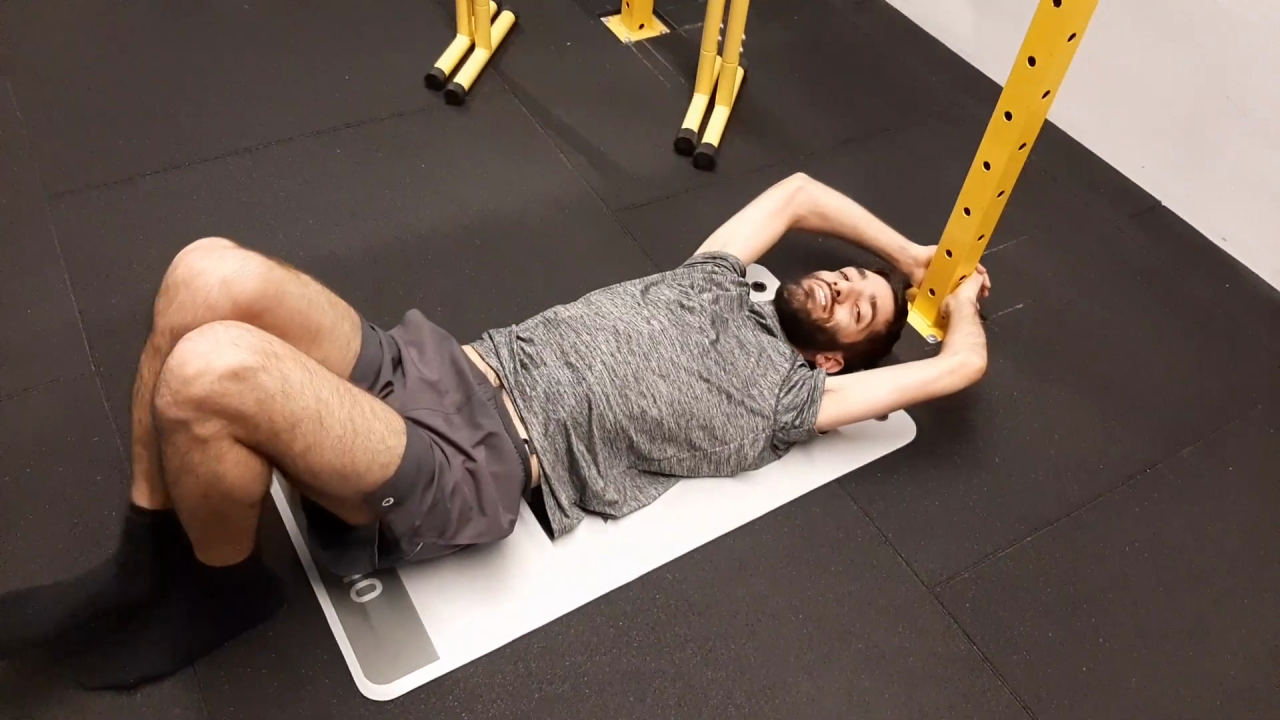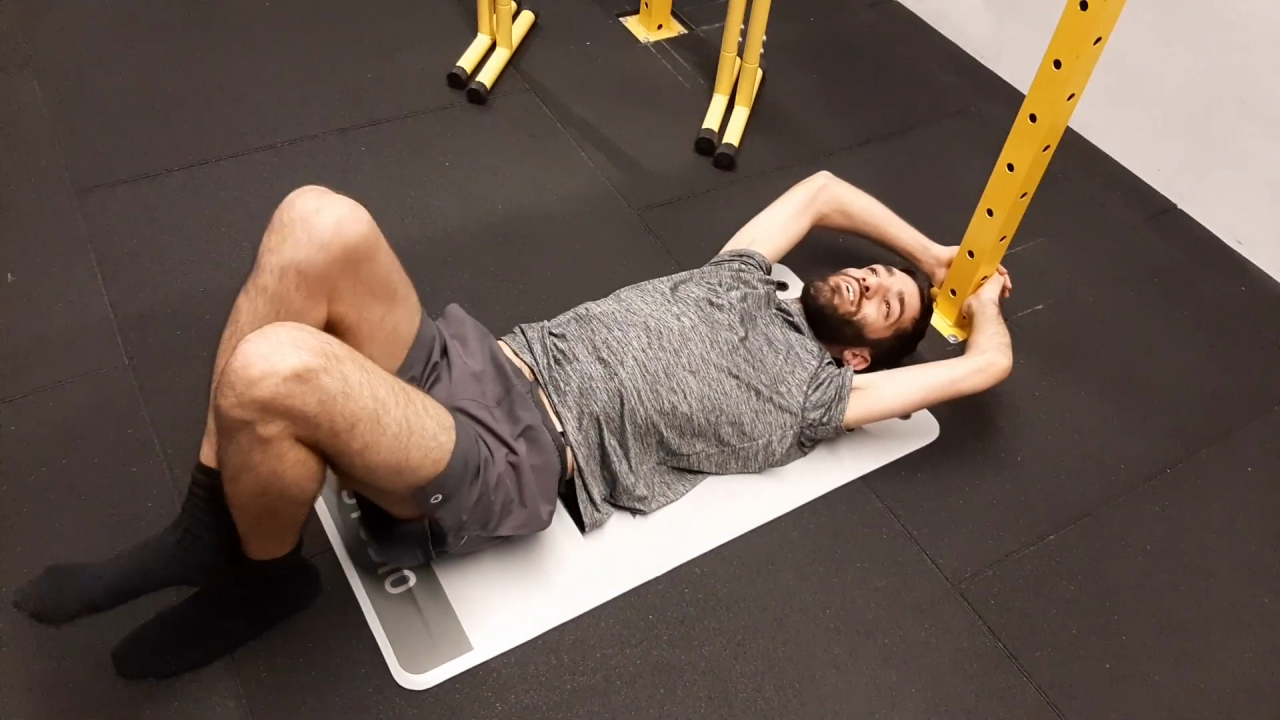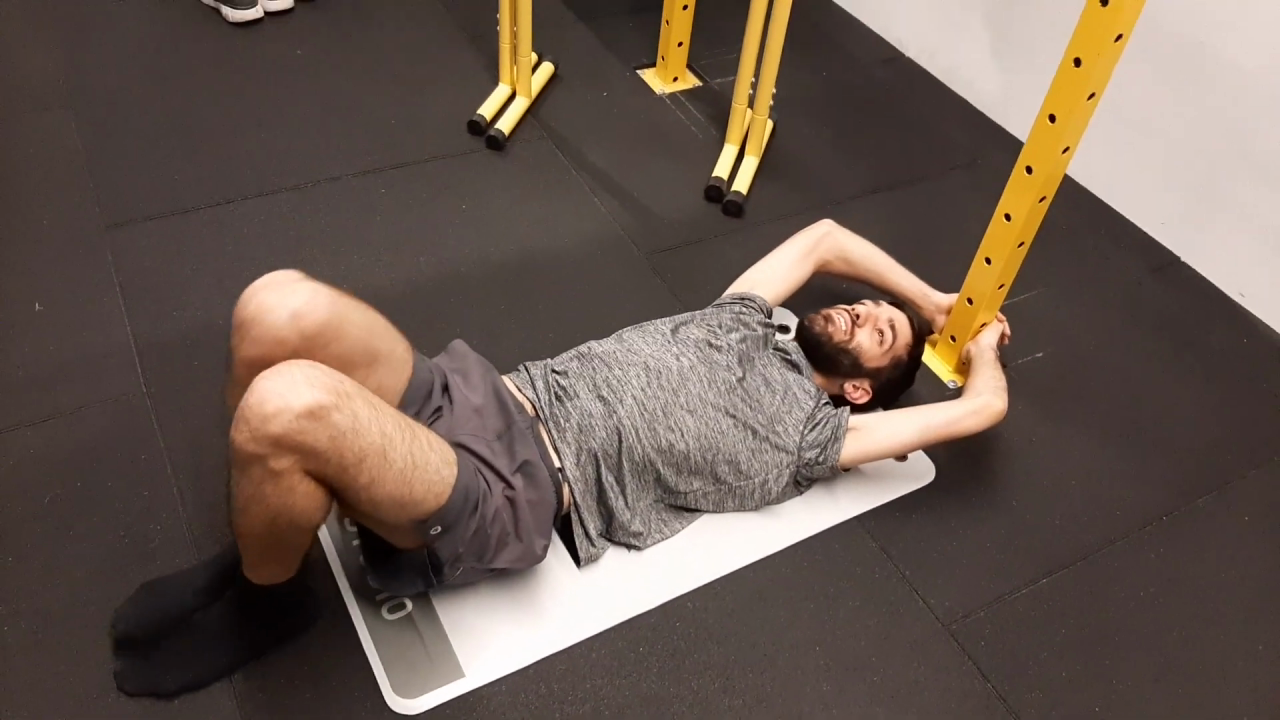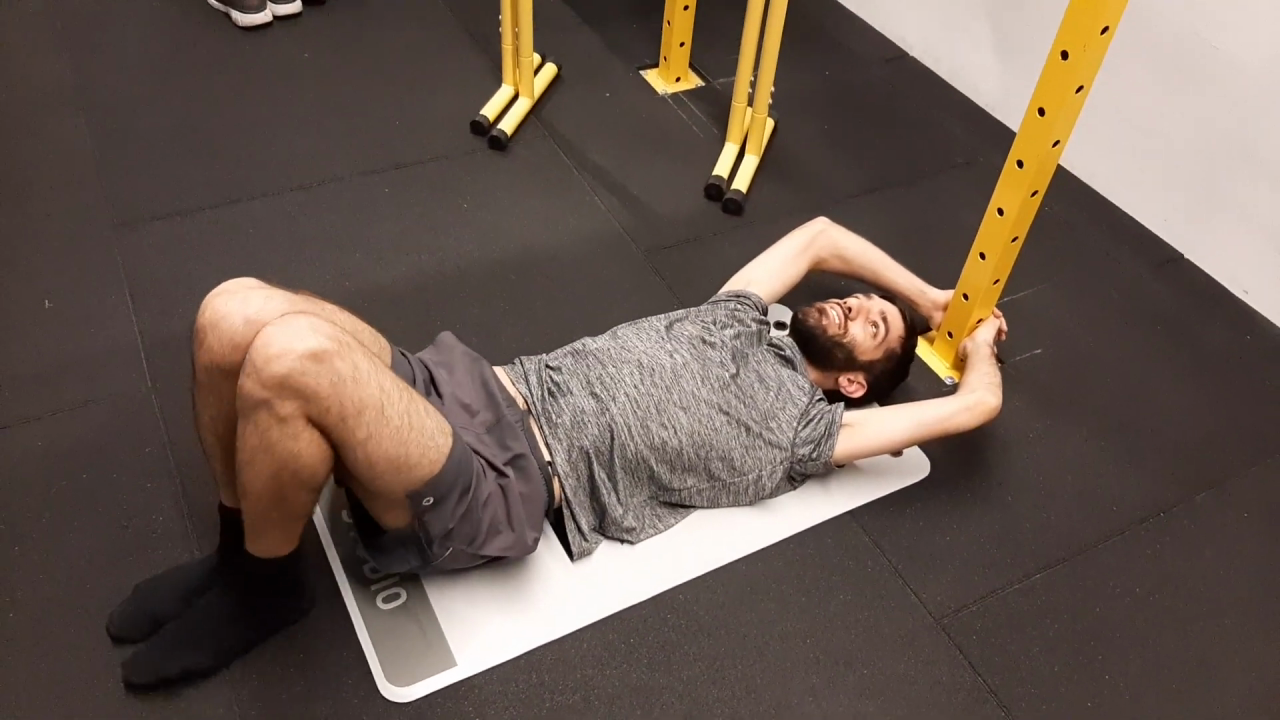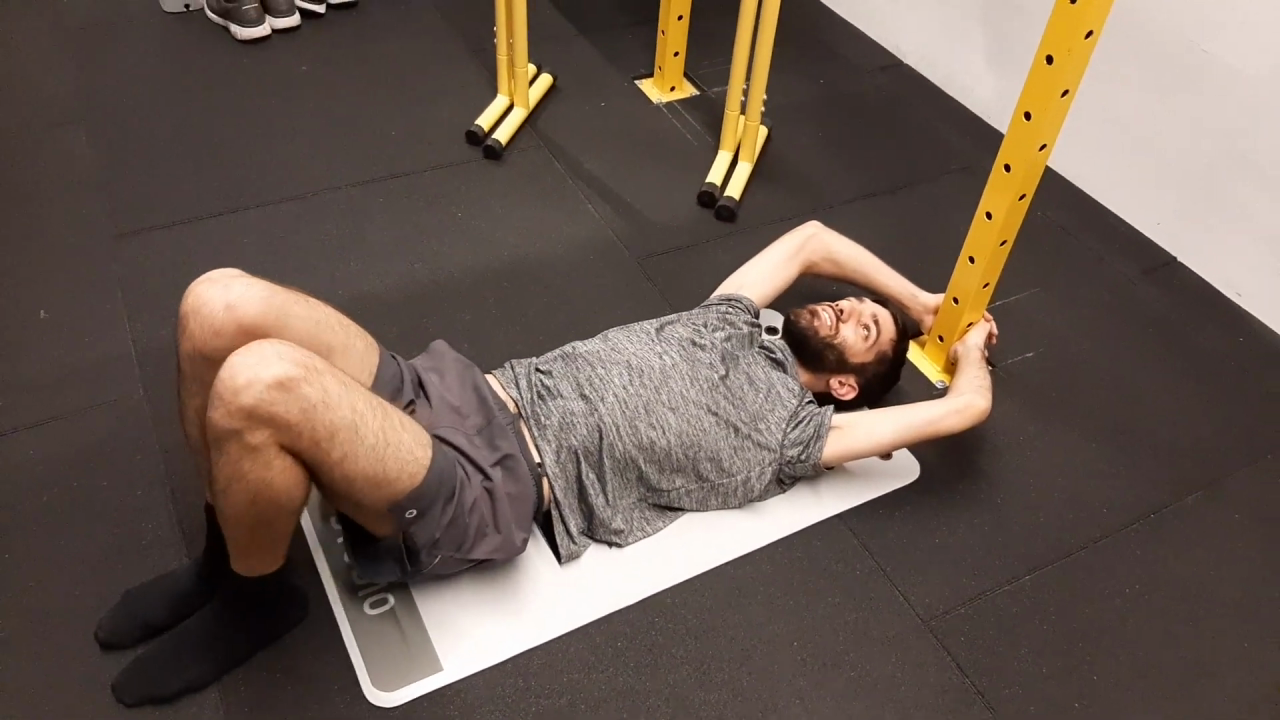
dt=0.4s
person 1, frame 1
left shoulder: (789, 397)
right shoulder: (716, 286)
left elbow: (958, 364)
right elbow: (797, 190)
right wrist: (910, 252)
left hip: (470, 471)
right hip: (442, 369)
left knee: (213, 371)
right knee: (215, 280)
left ankle: (225, 587)
right ankle: (146, 563)
person 1, frame 2
left shoulder: (815, 397)
right shoulder: (744, 284)
left elbow: (981, 365)
right elbow: (821, 188)
right wrist: (933, 251)
left hip: (507, 467)
right hip: (479, 368)
left knee: (274, 374)
right knee: (323, 226)
left ankle: (265, 579)
right ankle: (207, 526)
person 1, frame 3
left shoulder: (814, 435)
right shoulder: (744, 326)
left elbow: (979, 408)
right elbow: (824, 237)
right wrist: (935, 298)
left hip: (509, 497)
right hip: (485, 399)
left knee: (288, 407)
right knee: (279, 311)
left ankle: (263, 602)
right ankle: (249, 555)
person 1, frame 4
left shoulder: (806, 431)
right shoulder: (738, 324)
left elbow: (974, 405)
right elbow: (821, 233)
right wrist: (933, 294)
left hip: (497, 489)
right hip: (473, 392)
left knee: (291, 356)
right knee: (235, 319)
left ankle: (264, 586)
right ankle: (241, 545)
person 1, frame 5
left shoulder: (796, 432)
right shoulder: (732, 326)
left elbow: (963, 407)
right elbow: (812, 238)
right wrist: (922, 299)
left hip: (487, 491)
right hip: (467, 395)
left knee: (260, 385)
right knee: (221, 306)
left ankle: (253, 597)
right ankle: (226, 552)
